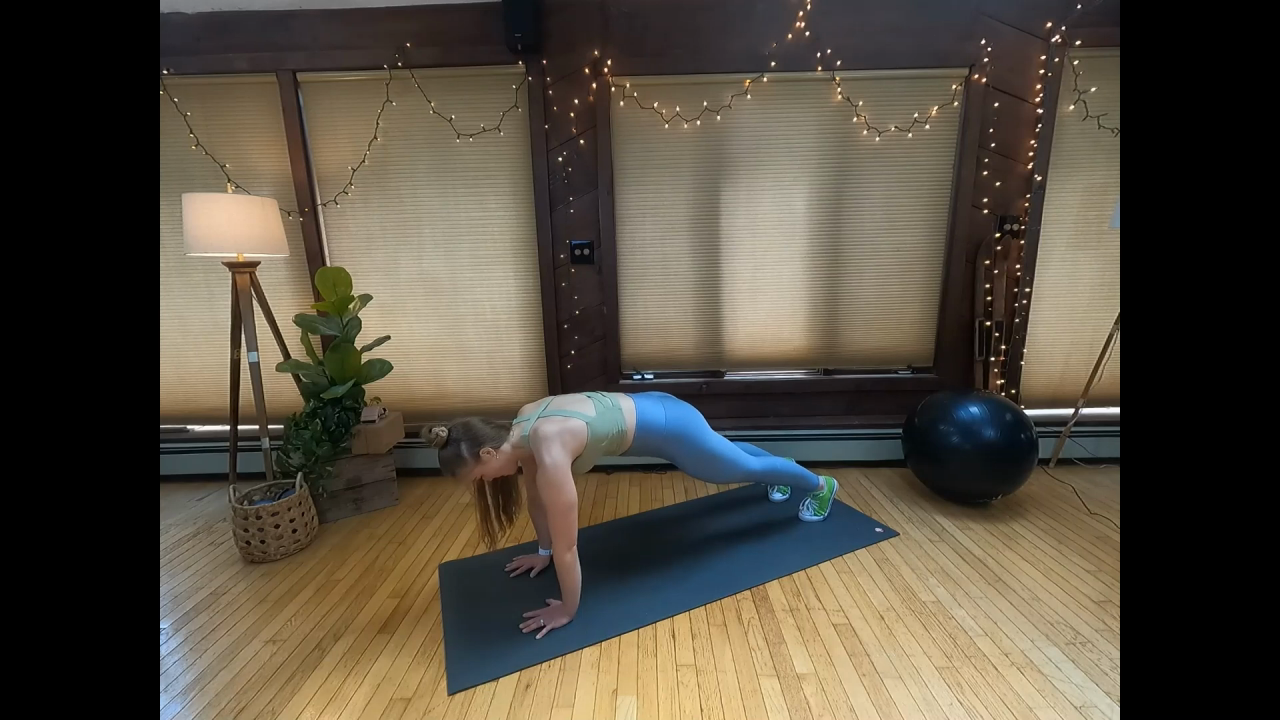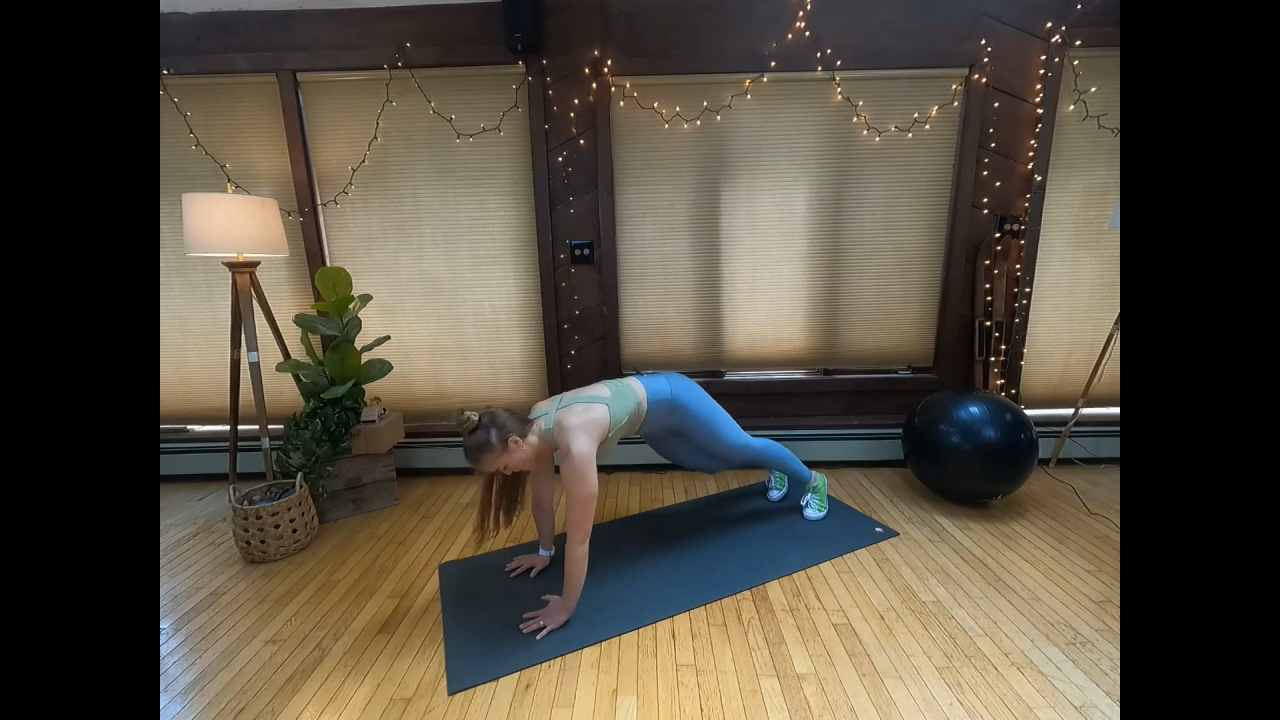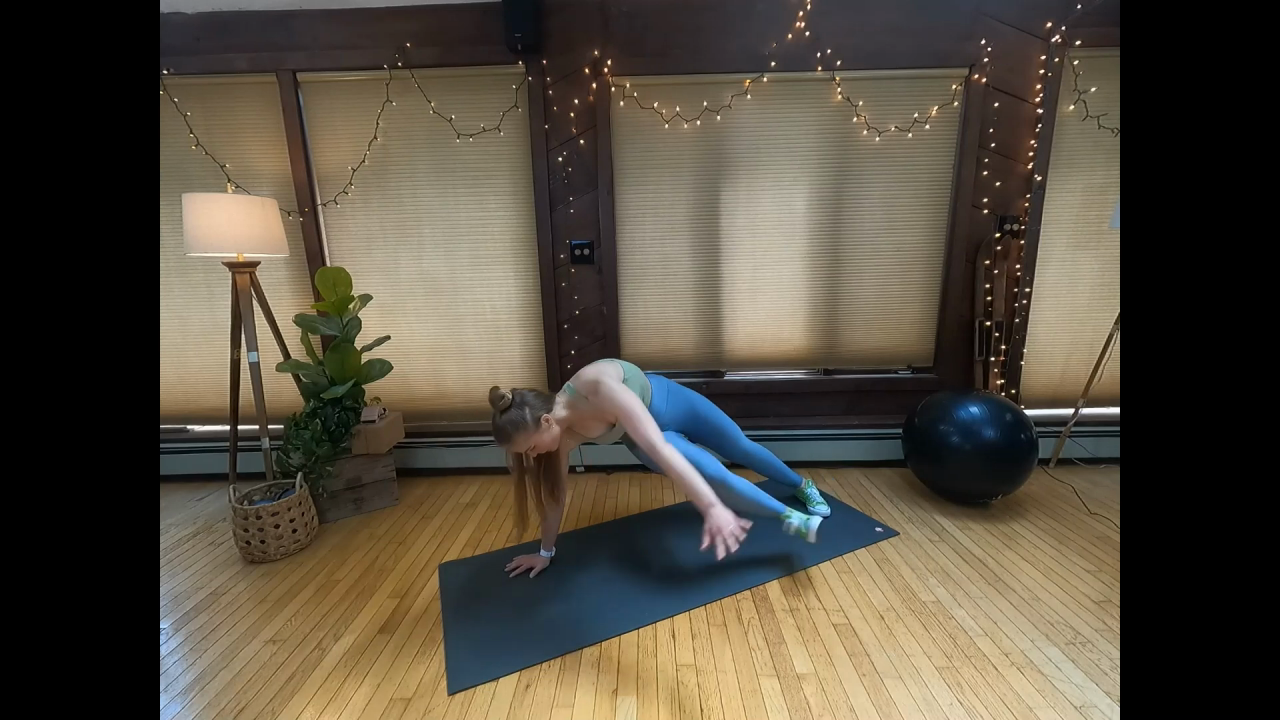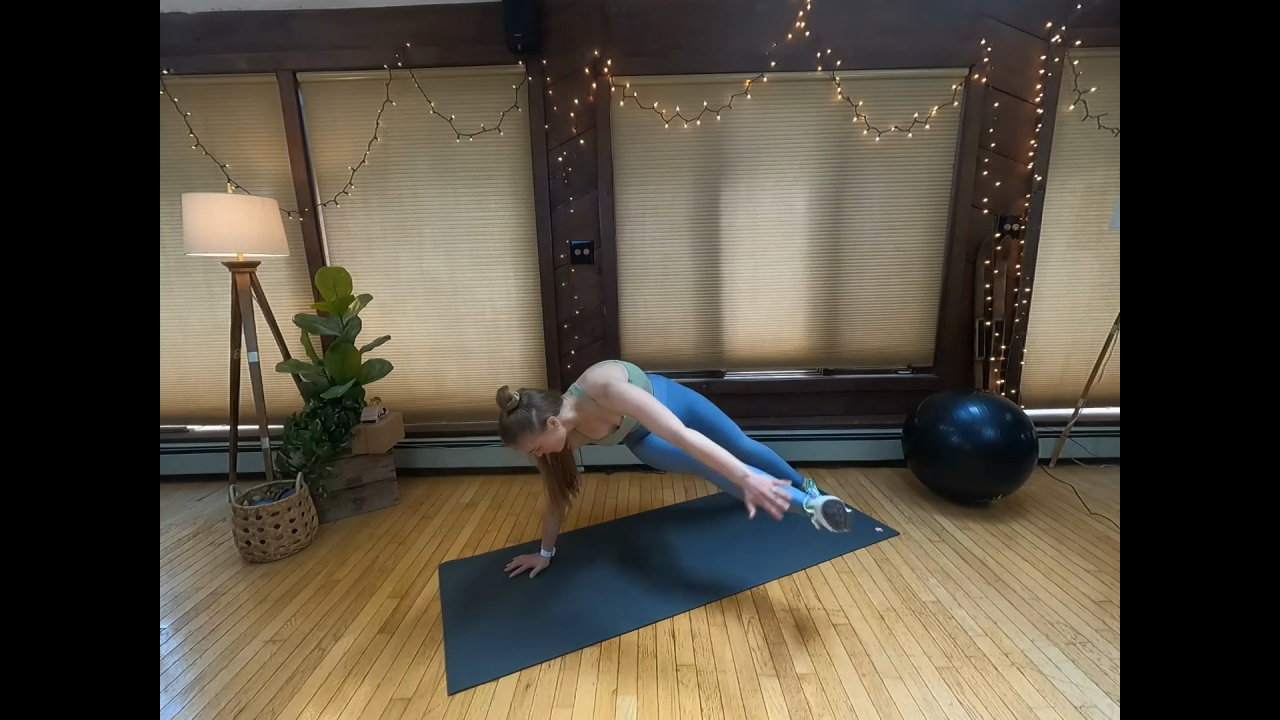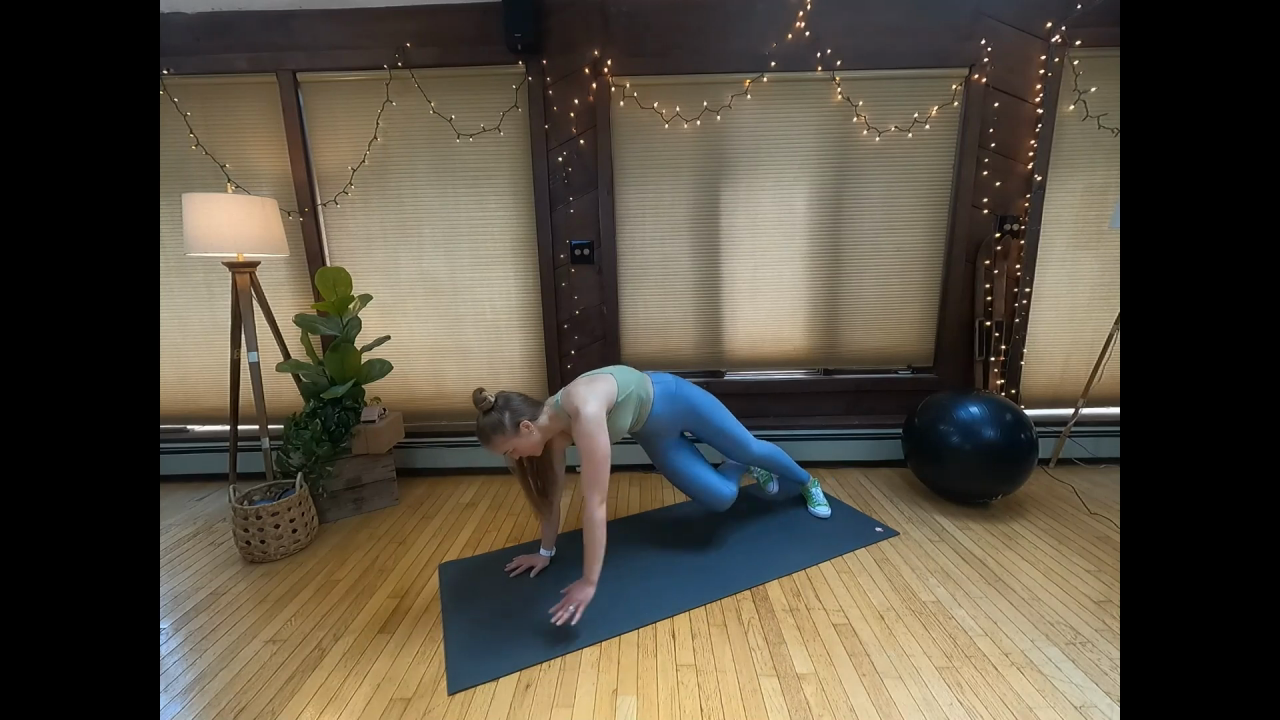
dt=0.3s
person 1, frame 1
left shoulder: (548, 452)
right shoulder: (521, 427)
left elbow: (567, 547)
right elbow: (536, 496)
left wrist: (568, 610)
right wrist: (542, 552)
left hip: (665, 426)
right hip: (646, 411)
left knee: (743, 467)
right knee: (729, 456)
left ankle: (821, 486)
right ankle: (778, 478)
person 1, frame 2
left shoulder: (574, 442)
right shoulder: (535, 425)
left elbow: (579, 537)
right elbow: (542, 495)
left wrist: (566, 606)
right wrist: (545, 551)
left hip: (670, 399)
right hip: (648, 408)
left knee: (741, 447)
right knee: (710, 462)
left ankle: (812, 481)
right ankle: (776, 471)
person 1, frame 3
left shoulder: (598, 385)
right shoulder: (557, 427)
left elbow: (656, 447)
right elbow: (552, 493)
left wrist: (711, 508)
right wrist: (545, 551)
left hip: (666, 400)
right hip: (638, 430)
left knee: (742, 449)
right knee: (713, 476)
left ankle: (801, 485)
right ankle: (791, 518)
person 1, frame 4
left shoulder: (604, 387)
right shoulder: (563, 429)
left elbow: (679, 433)
right elbow: (559, 493)
left wrist: (745, 477)
right wrist: (545, 551)
left hip: (665, 398)
left knee: (741, 446)
right knee: (710, 465)
left ankle: (801, 483)
right ankle: (805, 504)
person 1, frame 5
left shoulder: (583, 413)
right shoulder: (550, 420)
left elbow: (595, 503)
right elbow: (552, 491)
left wrist: (588, 582)
right wrist: (546, 550)
left hip: (673, 399)
left knee: (749, 449)
right knee: (721, 499)
left ankle: (807, 482)
right ankle: (753, 471)
